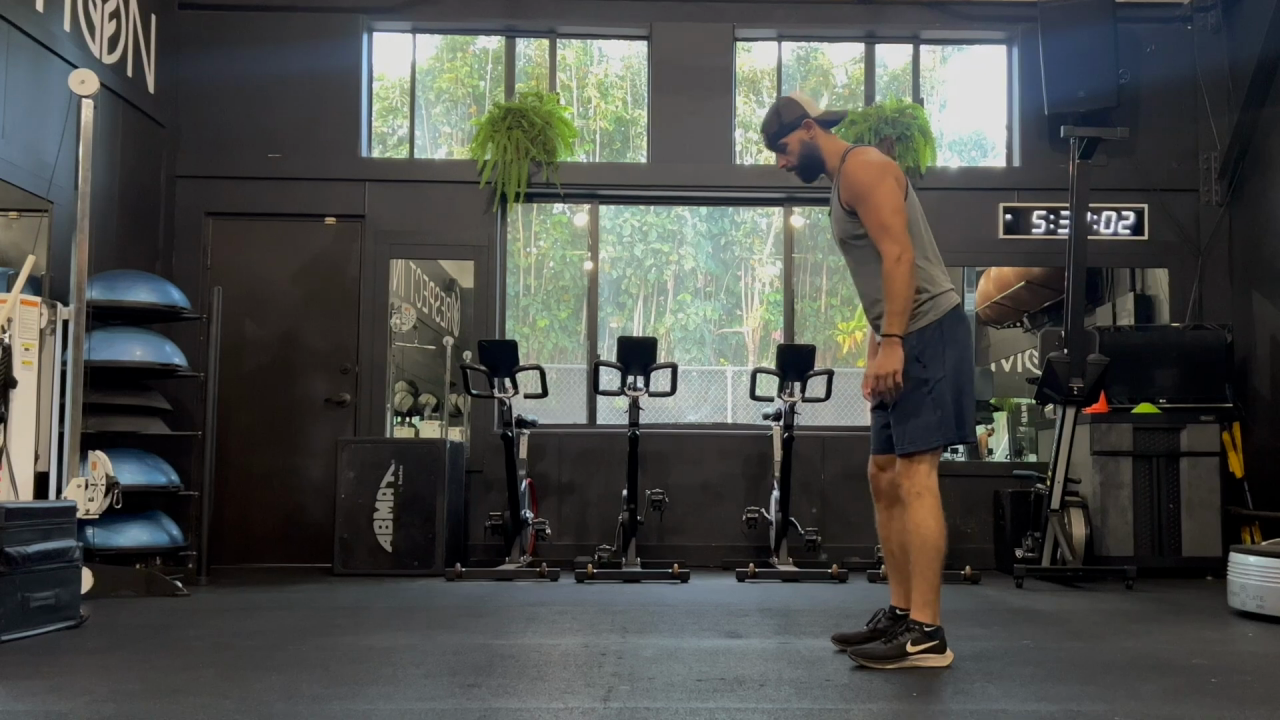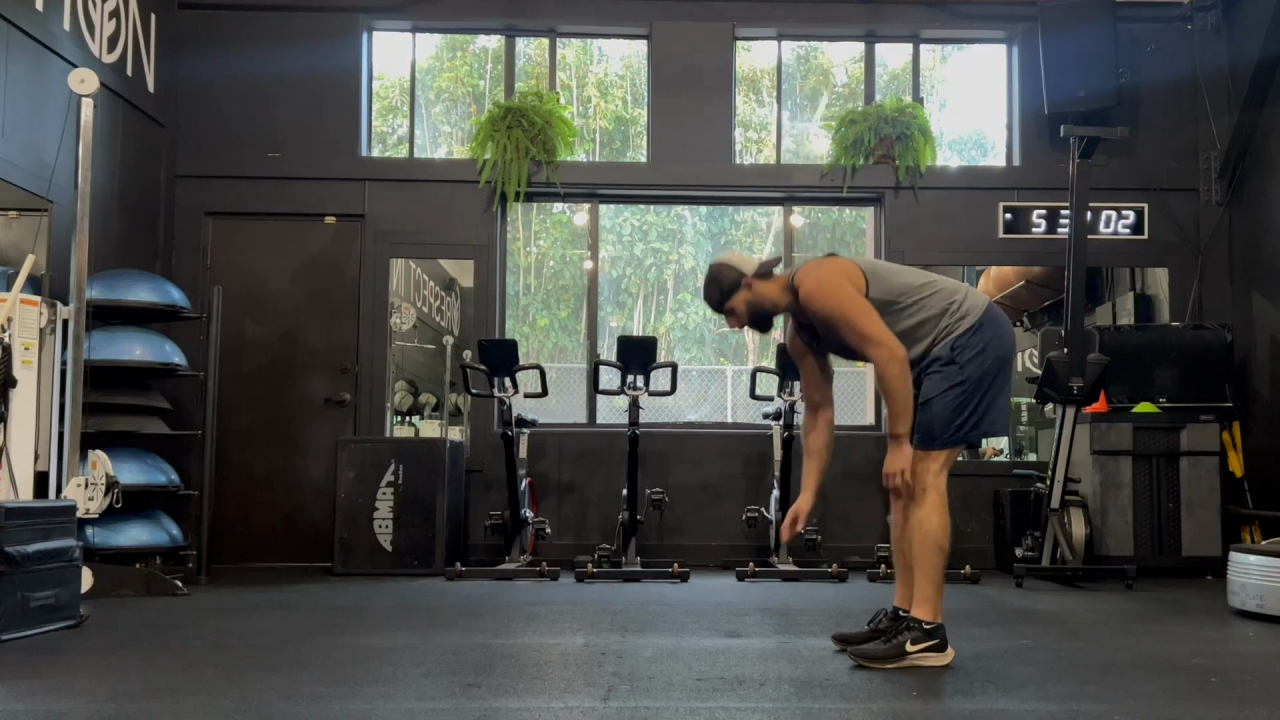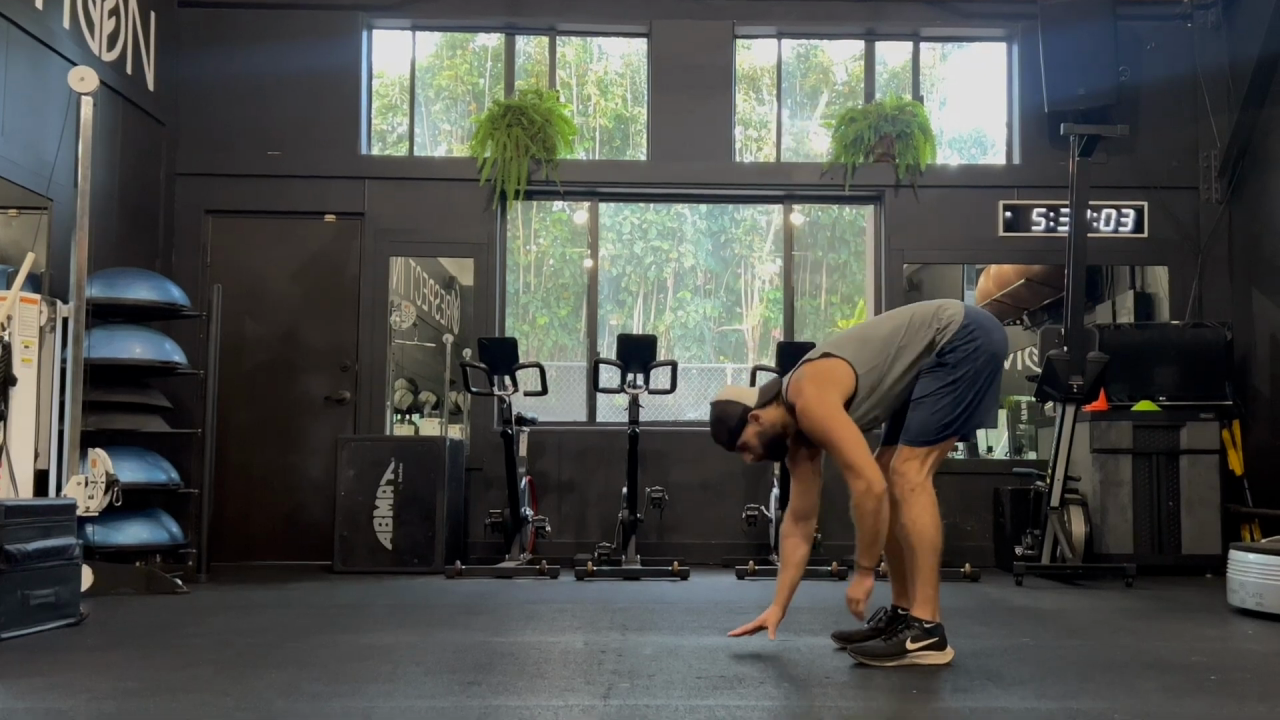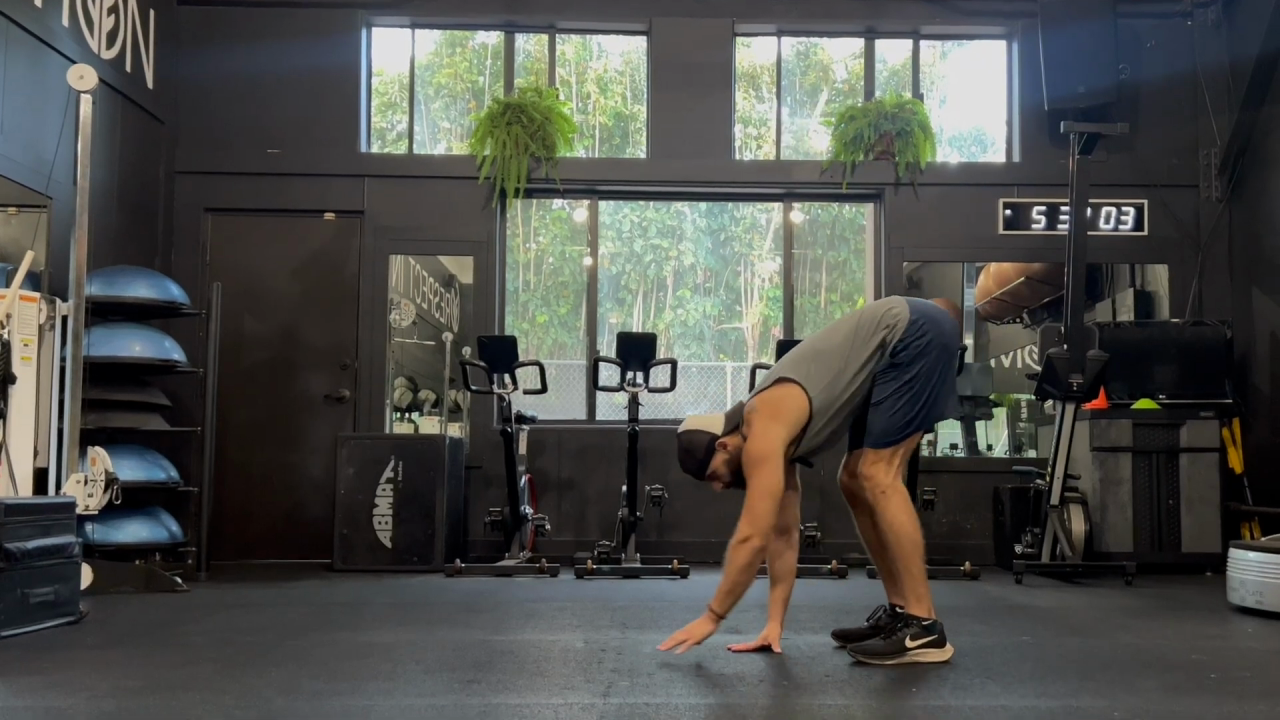
dt=0.5s
person 1, frame 1
left shoulder: (863, 166)
right shoulder: (843, 182)
left elbow: (898, 257)
left wrist: (891, 342)
right wrist: (877, 351)
left hip: (927, 333)
right hip: (904, 341)
left knee: (912, 479)
right knee: (884, 478)
left ankle: (926, 633)
right ankle: (901, 614)
person 1, frame 2
left shoulder: (815, 288)
right shoulder: (799, 328)
left elbow: (893, 355)
right elbow: (818, 415)
left wrist: (897, 441)
right wrist: (808, 494)
left hip: (974, 335)
right hip: (951, 345)
left knee: (923, 474)
right knee: (909, 481)
left ankle: (926, 634)
right ankle: (904, 613)
person 1, frame 3
left shoulder: (811, 401)
right shoulder: (796, 426)
left elbow: (869, 485)
right elbow: (800, 519)
left wrist: (863, 572)
right wrist: (777, 607)
left hip: (965, 338)
right hip: (951, 345)
left knee: (908, 474)
right knee: (894, 477)
left ankle: (925, 630)
right ankle: (903, 614)
person 1, frame 4
left shoulder: (762, 434)
right shoulder: (777, 436)
left elbow: (752, 538)
right elbow: (783, 531)
left wrist: (712, 617)
right wrist: (774, 623)
left hip: (915, 333)
right hip: (903, 340)
left knee: (876, 479)
right knee: (855, 481)
left ankle: (924, 628)
right ankle: (899, 612)
